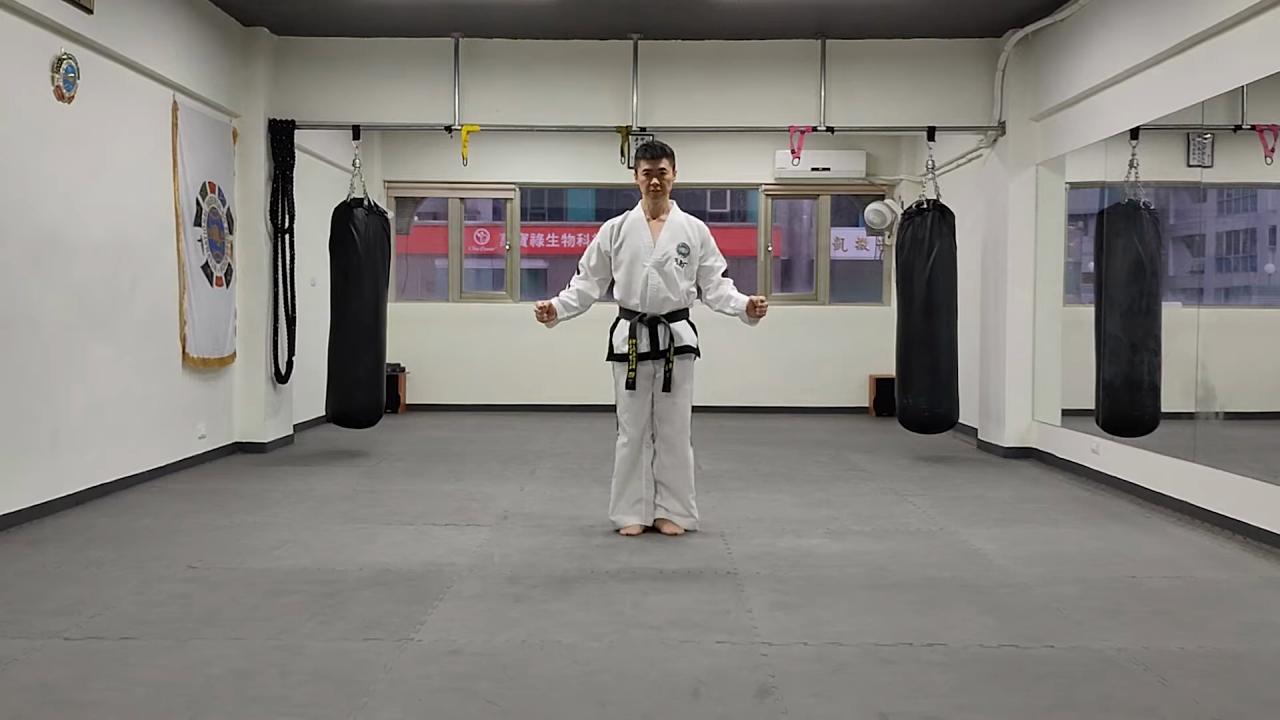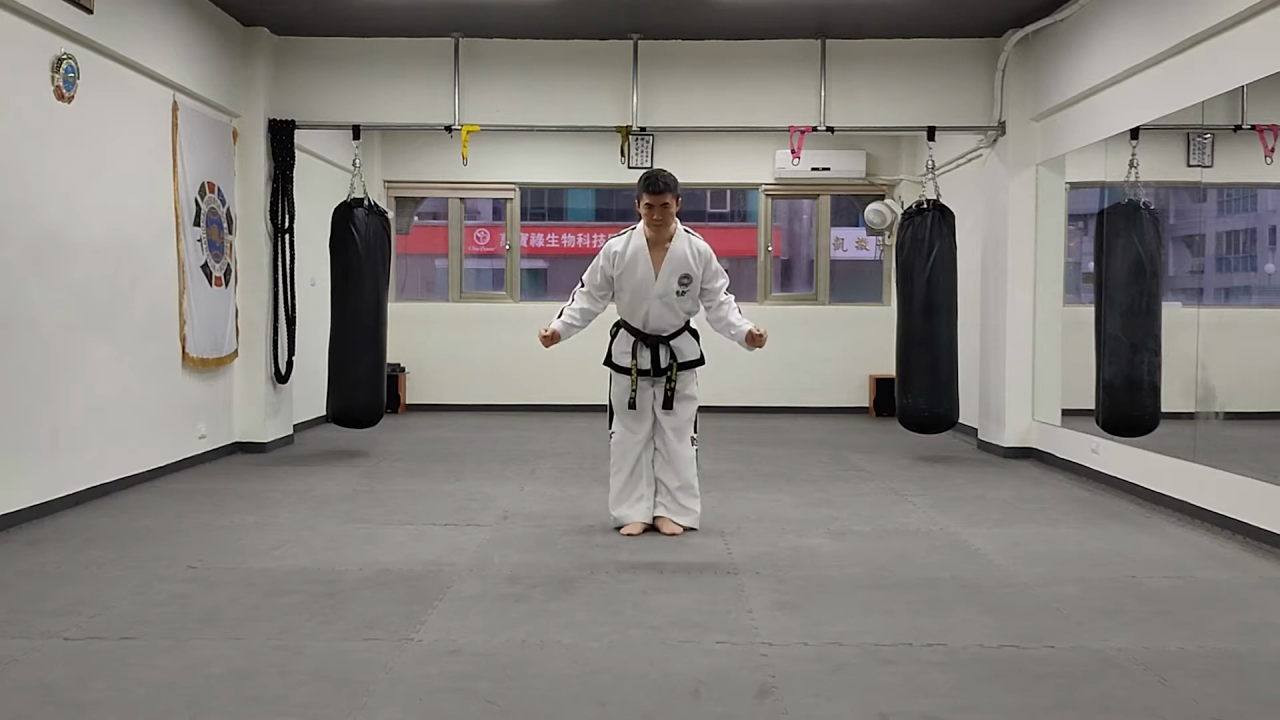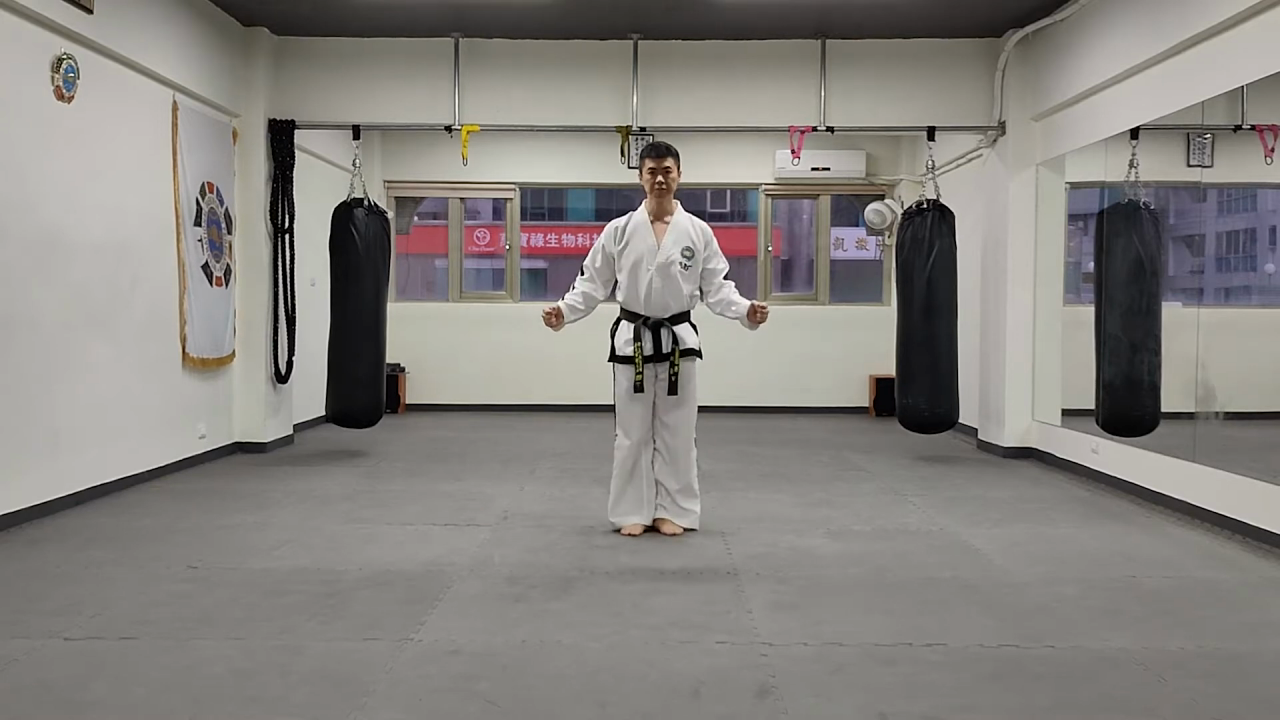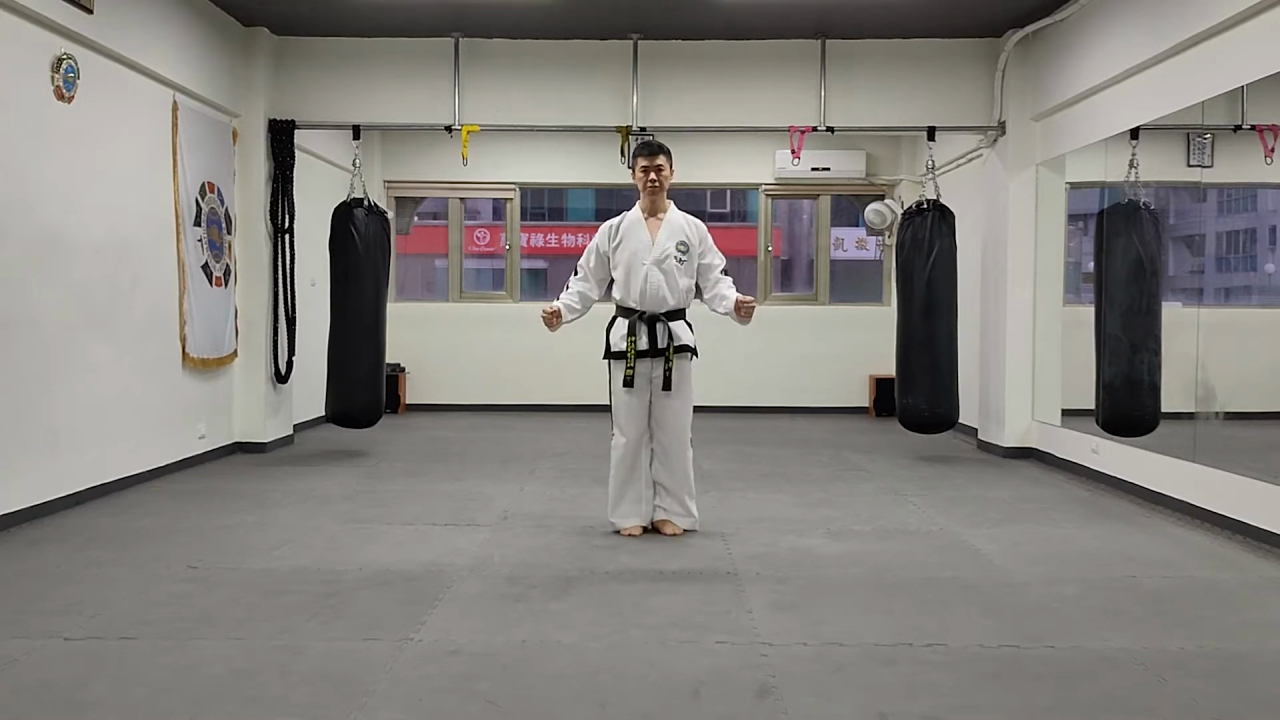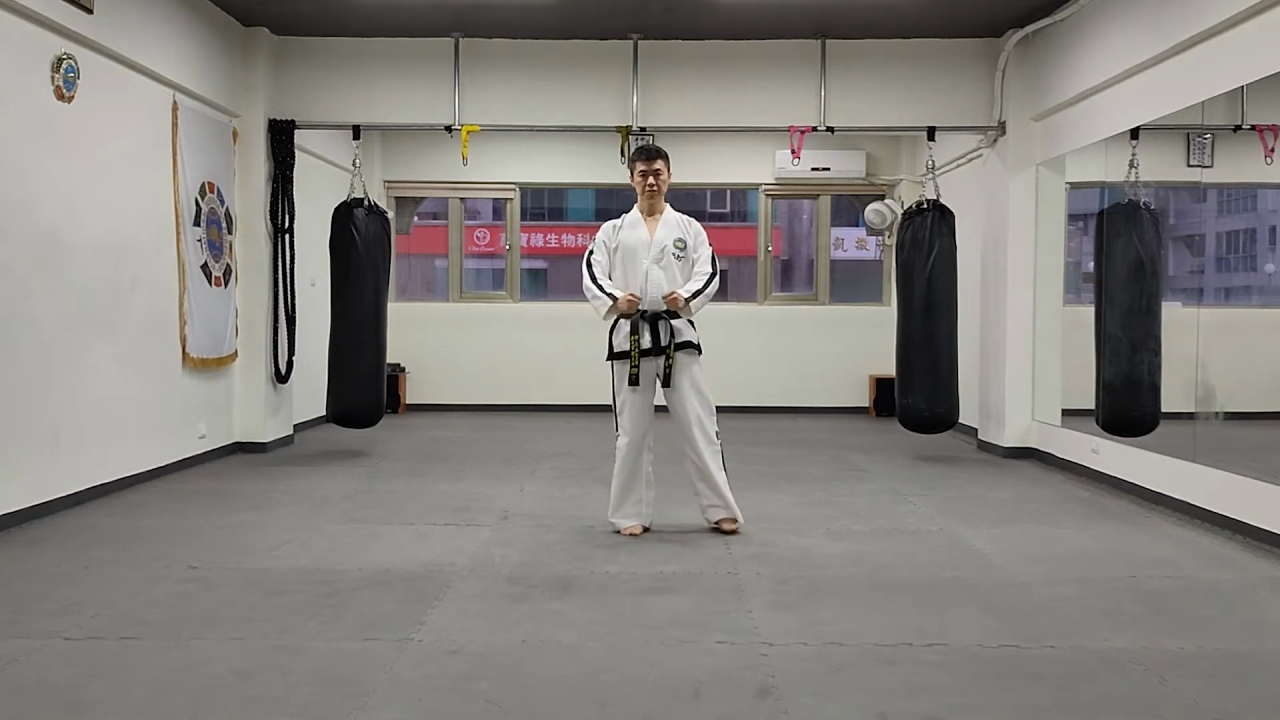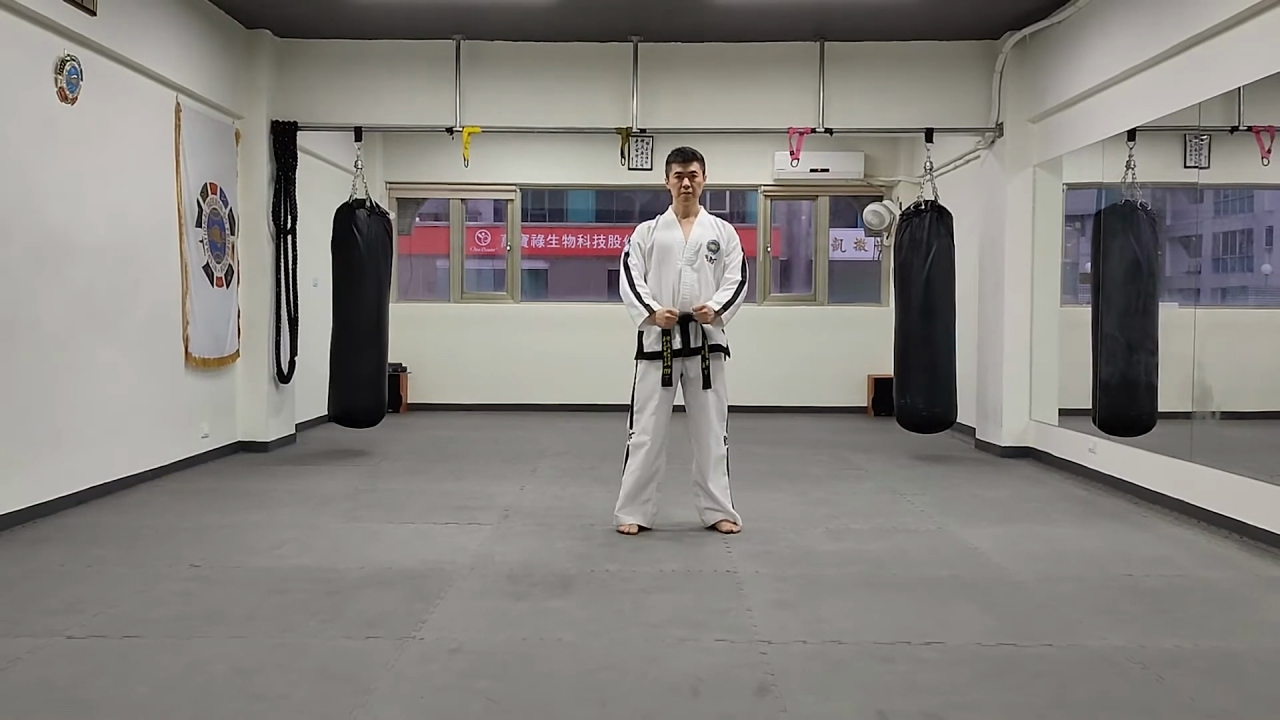
dt=0.7s
person 1, frame 1
left shoulder: (694, 230)
right shoulder: (615, 230)
left elbow: (714, 284)
right elbow: (588, 282)
left wrist: (745, 306)
right wrist: (556, 308)
left hip: (676, 338)
right hip: (630, 337)
left knee: (674, 431)
right knee: (632, 430)
left ankle: (671, 512)
right ankle: (633, 512)
person 1, frame 2
left shoulder: (698, 250)
right shoulder: (617, 248)
left elbow: (718, 301)
right elbow: (589, 296)
left wrist: (746, 332)
right wrist: (558, 328)
left hip: (679, 352)
right hip: (631, 350)
left knee: (677, 435)
right knee: (630, 434)
left ankle: (671, 511)
right ankle: (634, 512)
person 1, frame 3
left shoulder: (698, 231)
right shoulder: (619, 230)
left elbow: (716, 286)
right elbow: (593, 282)
left wrist: (745, 310)
right wrist: (563, 311)
left hip: (678, 340)
right hip: (632, 340)
left knee: (676, 432)
right knee: (632, 433)
left ankle: (672, 511)
right ankle: (634, 512)
person 1, frame 4
left shoulder: (692, 229)
right shoulder: (613, 230)
left elbow: (713, 279)
right elbow: (588, 280)
left wrist: (736, 304)
right wrist: (561, 310)
left hip: (674, 337)
right hip: (628, 337)
left knee: (673, 432)
right knee: (629, 431)
left ankle: (671, 512)
right ankle: (632, 513)
person 1, frame 5
left shoulder: (689, 228)
right shoulder: (613, 231)
left elbow: (709, 274)
right elbow: (592, 276)
left wrist: (686, 299)
right wrist: (615, 300)
left hip: (677, 335)
right hip: (631, 337)
left knee: (699, 424)
right knee: (632, 431)
left ankle: (720, 508)
right ankle: (631, 514)
person 1, frame 6
left shoulder: (722, 231)
right shoulder: (647, 232)
left elbow: (737, 280)
right elbow: (630, 280)
left wrist: (716, 309)
right wrist: (652, 312)
left hip: (706, 339)
right hip: (658, 339)
left knee: (710, 430)
right knee: (646, 430)
left ankle: (717, 510)
right ankle: (633, 512)
